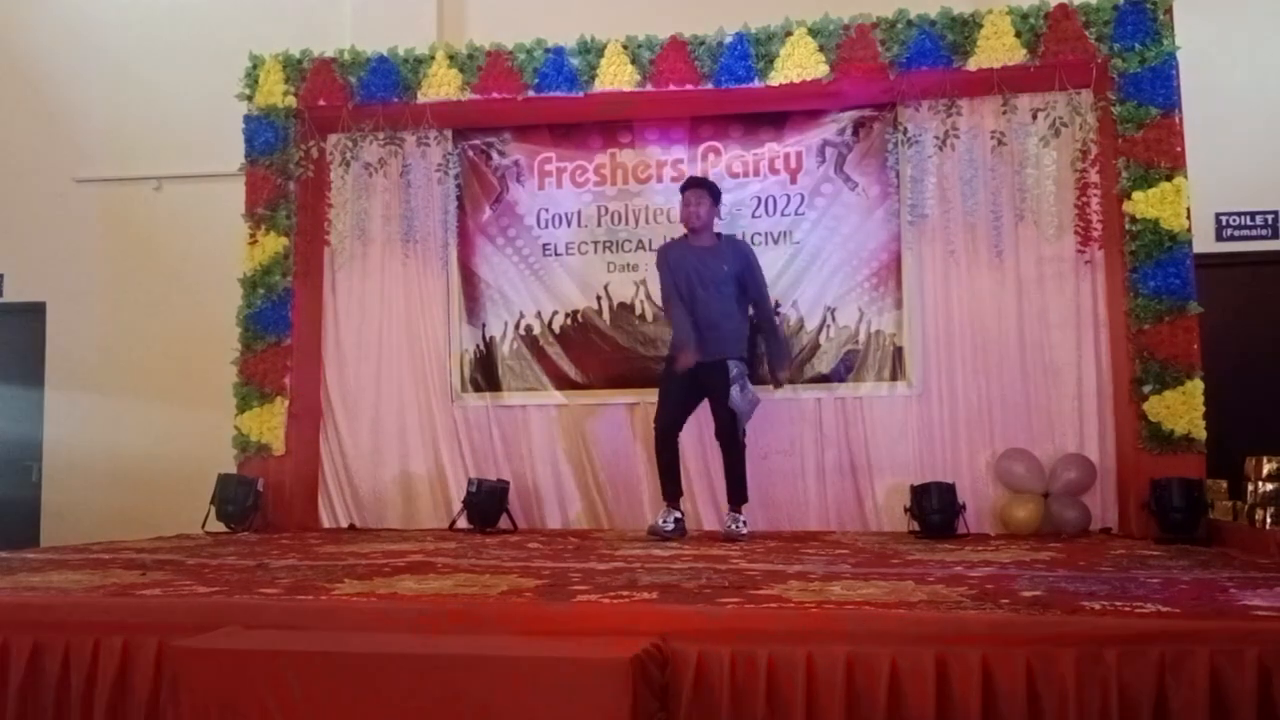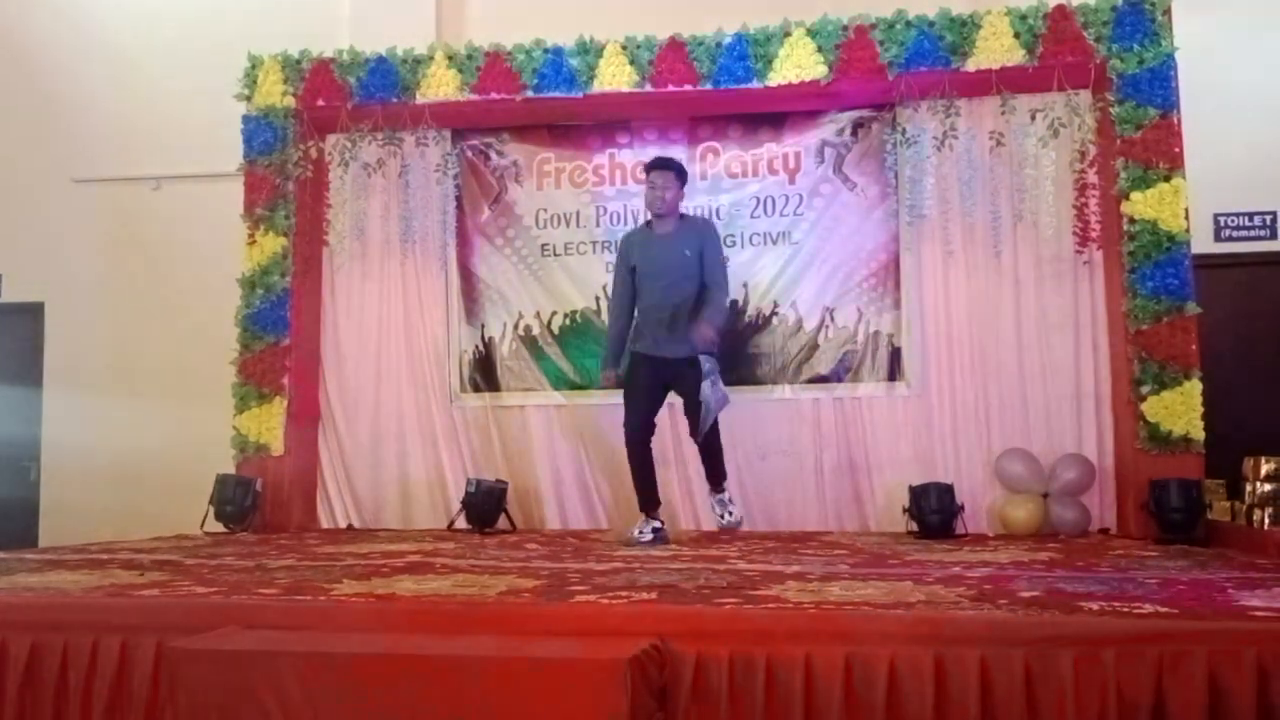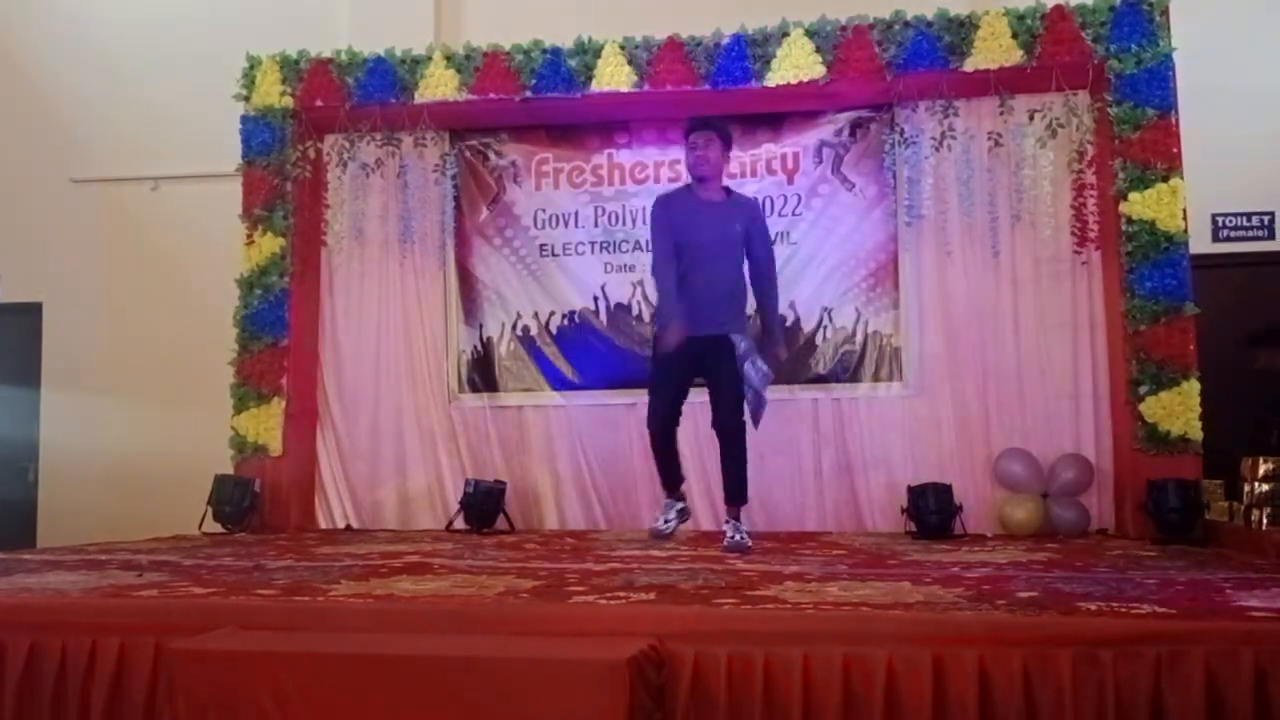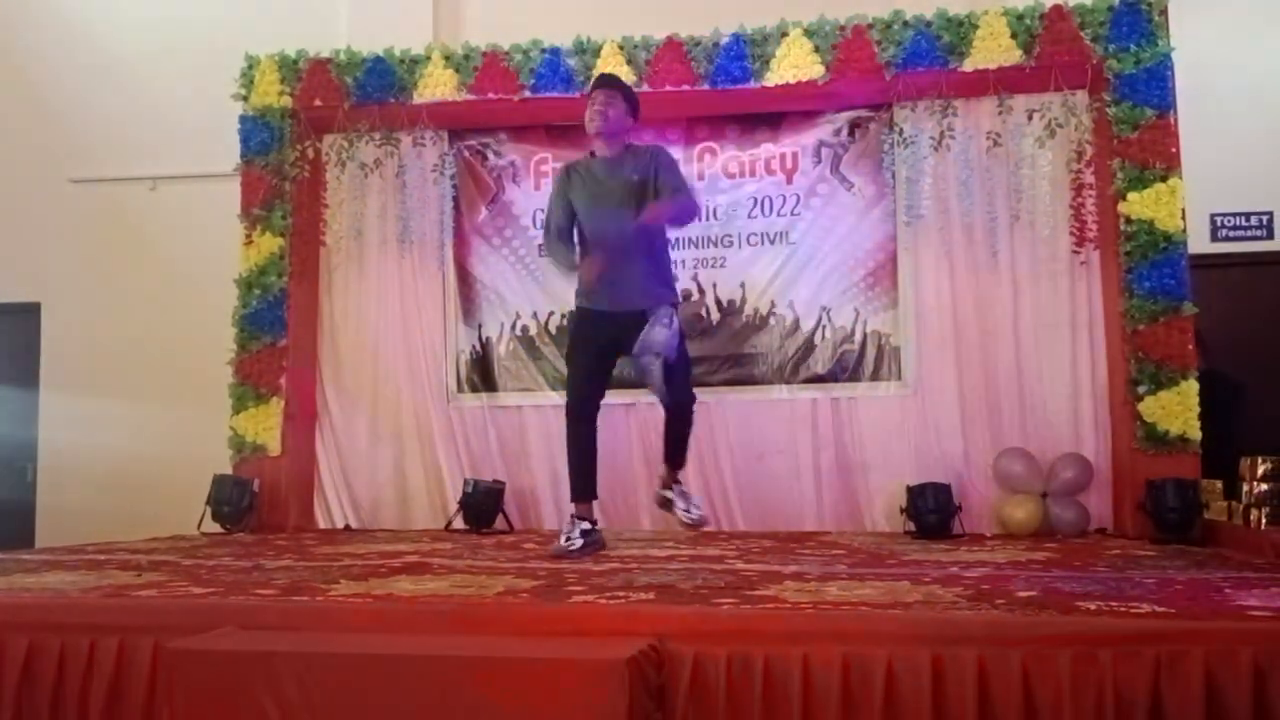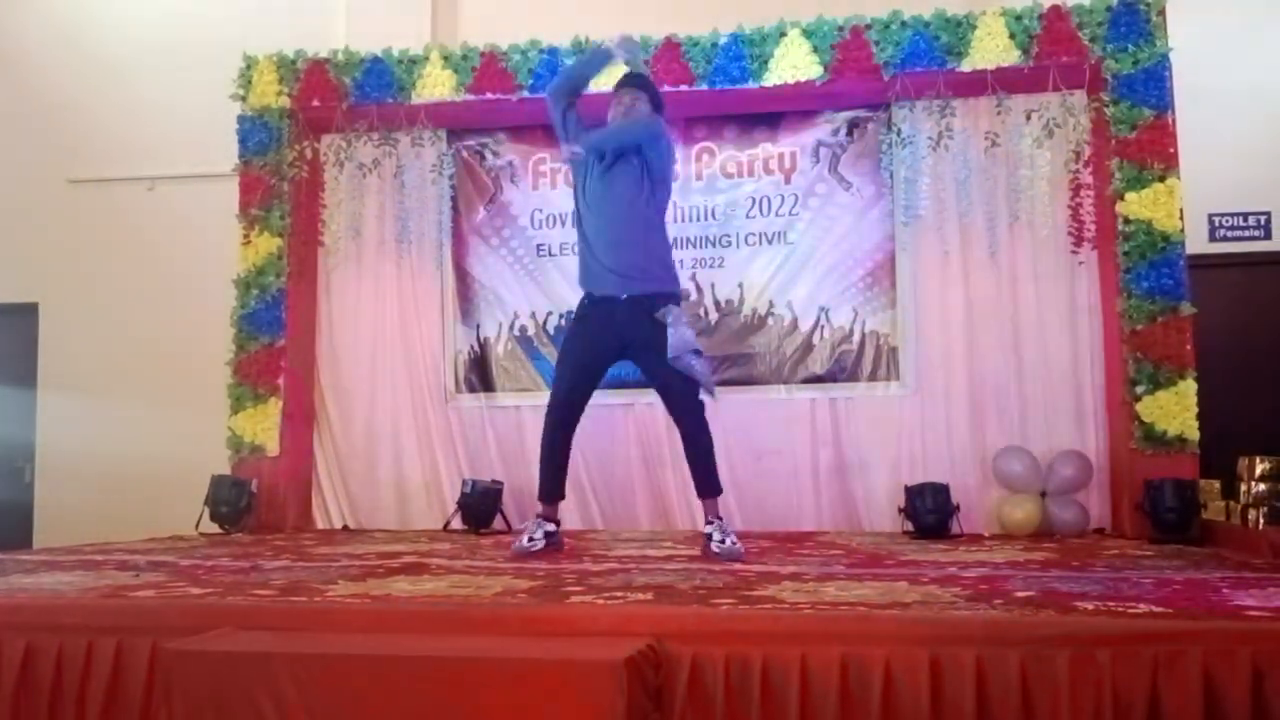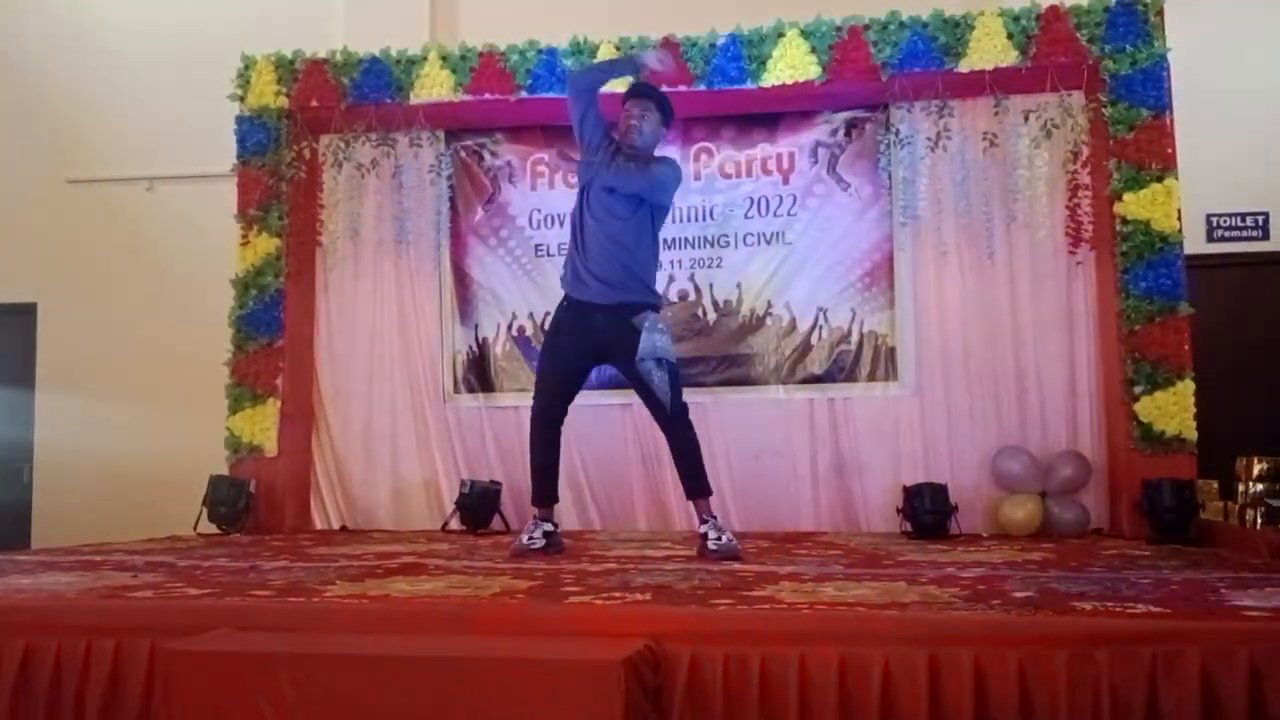
dt=0.7s
person 1, frame 1
left shoulder: (738, 250)
right shoulder: (669, 253)
left elbow: (762, 305)
right elbow: (672, 305)
left wrist: (778, 359)
right wrist: (684, 345)
left hip: (729, 360)
right hip: (687, 358)
left knee: (730, 436)
right knee: (665, 428)
left ankle: (736, 513)
right ankle: (672, 510)
person 1, frame 2
left shoulder: (701, 231)
right shoulder: (631, 242)
left elbow: (718, 285)
right elbow: (622, 303)
left wrist: (710, 322)
right wrist: (610, 360)
left hip: (692, 353)
right hip: (645, 355)
left knee: (704, 429)
right knee: (636, 433)
left ankle: (718, 493)
right ankle: (651, 518)
person 1, frame 3
left shoulder: (747, 209)
right shoulder: (667, 207)
left elbow: (764, 273)
right elbow: (663, 268)
left wrist: (774, 334)
right wrist: (666, 323)
left hip: (726, 336)
right hip: (679, 334)
left knee: (729, 426)
right knee: (659, 419)
left ankle: (734, 521)
right ankle: (675, 500)
person 1, frame 4
left shoulder: (654, 159)
right shoulder: (570, 175)
left elbow: (687, 206)
right elbow: (554, 238)
left wrist: (660, 211)
right wrist: (578, 262)
left hip: (653, 308)
right hip: (595, 311)
left knee: (680, 400)
right knee: (579, 408)
left ankle: (672, 483)
right ankle: (583, 520)
person 1, frame 5
left shoulder: (653, 154)
right shoulder: (586, 152)
left elbow: (651, 129)
right elbow: (560, 93)
left wrist: (592, 141)
right wrist: (607, 55)
left hip: (653, 305)
right hip: (598, 307)
left knee: (688, 411)
right knee: (561, 410)
left ankle: (715, 524)
right ankle: (546, 519)
person 1, frame 6
left shoulder: (665, 171)
right shoulder: (600, 151)
left elbow: (639, 181)
right elbow: (579, 85)
left wrist: (592, 162)
right wrist: (638, 64)
left hip: (634, 314)
right hip: (578, 310)
left knee: (673, 415)
right knee: (546, 412)
left ankle: (708, 524)
right ankle: (543, 522)
